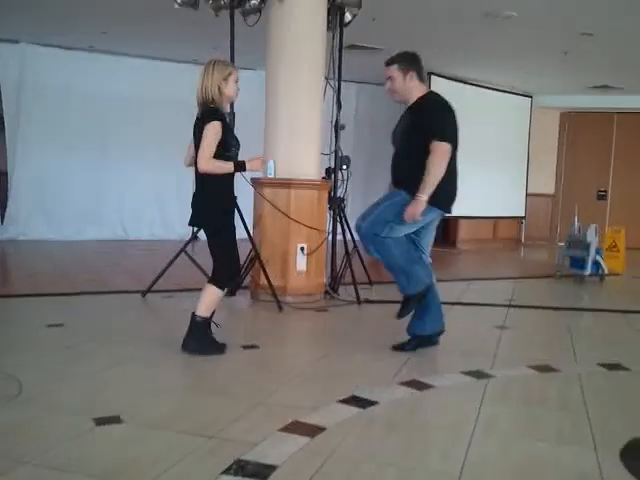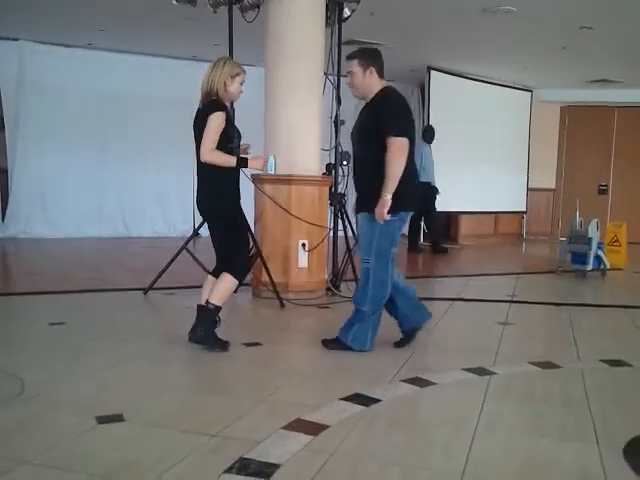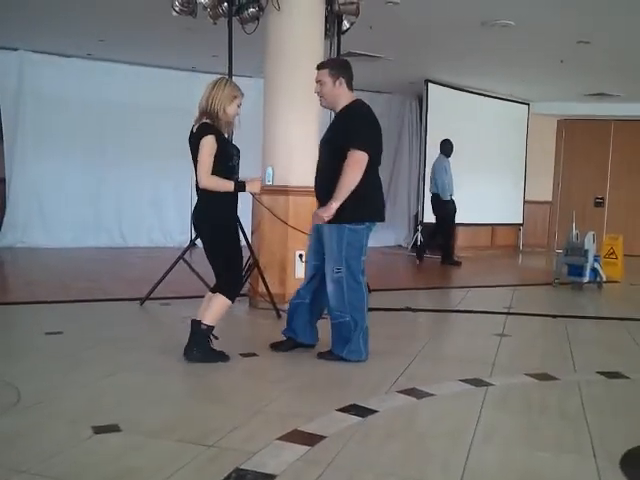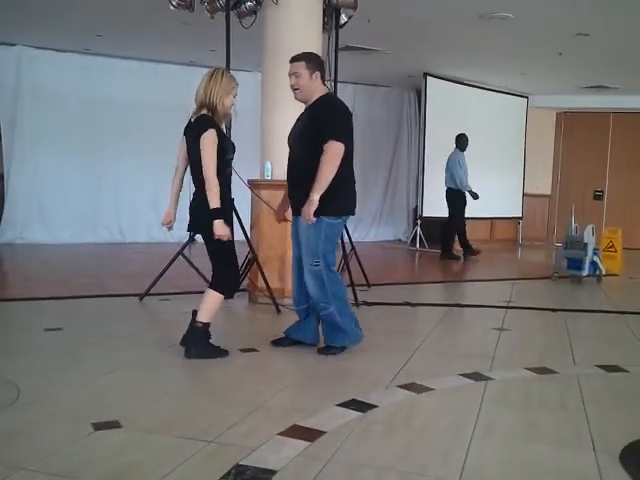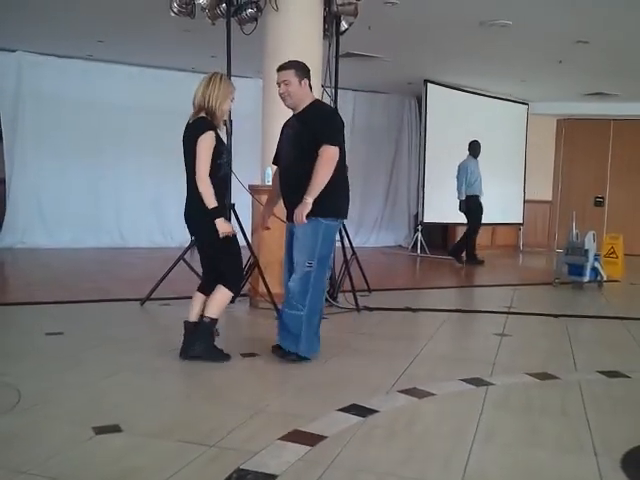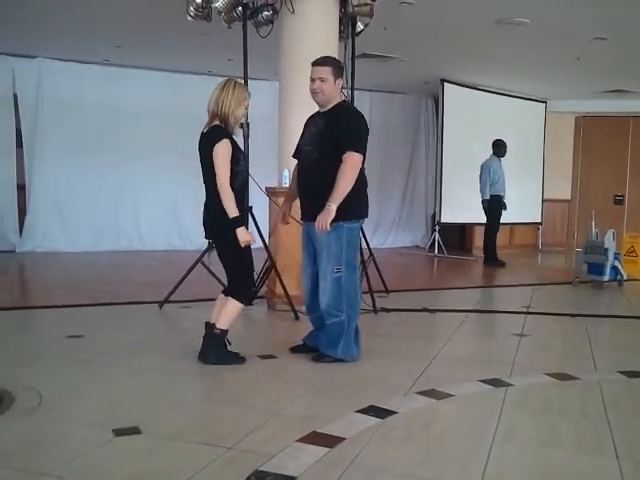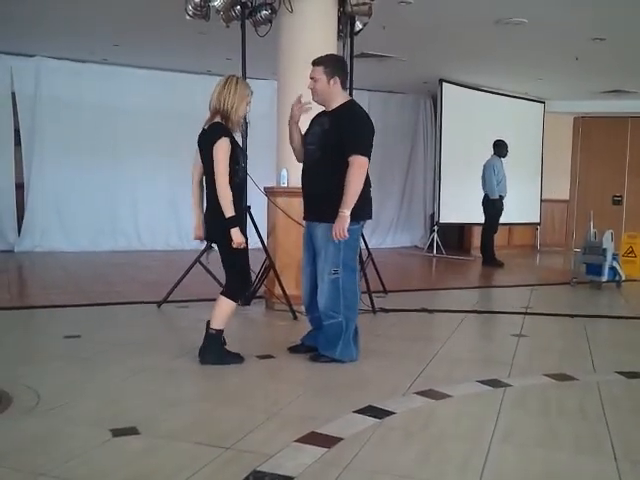
dt=0.4s
person 1, frame 1
left shoulder: (435, 108)
right shoulder: (412, 112)
left elbow: (440, 154)
left wrist: (420, 198)
right wrist: (395, 197)
left hip: (425, 198)
right hip: (412, 195)
left knee: (370, 228)
right knee: (417, 263)
left ankle: (414, 283)
right ankle: (427, 329)
person 1, frame 2
left shoulder: (390, 103)
right shoulder: (373, 106)
left elbow: (398, 150)
left wrist: (386, 196)
right wrist: (363, 199)
left hip: (387, 202)
right hip: (371, 200)
left knee: (373, 267)
right knee: (378, 265)
left ankle: (356, 336)
right ankle: (412, 316)
person 1, frame 3
left shoulder: (358, 116)
right shoulder: (343, 117)
left elbow: (357, 162)
left wrist: (332, 204)
left hip: (350, 214)
right hip: (335, 213)
left knee: (344, 278)
right knee: (316, 274)
left ankle: (351, 347)
right ankle: (300, 333)
person 1, frame 4
left shoulder: (331, 109)
right shoulder: (308, 113)
left elbow: (333, 154)
left wrist: (314, 198)
right wrist: (287, 199)
left hip: (324, 207)
right hip: (306, 207)
left knee: (317, 269)
right knee: (302, 271)
left ankle: (343, 332)
right ankle: (305, 330)
person 1, frame 5
left shoulder: (324, 115)
right shoulder: (289, 125)
left elbow: (329, 157)
right elbow: (281, 170)
left wrist: (308, 199)
right wrist: (269, 205)
left hip: (321, 210)
right hip: (297, 211)
left knee: (306, 274)
right knee: (296, 276)
left ankle: (298, 341)
right ankle: (301, 338)
person 1, frame 6
left shoulder: (350, 118)
right shoulder: (313, 121)
left elbow: (352, 164)
left wrist: (331, 207)
right wrist: (289, 199)
left hip: (340, 215)
right hip: (312, 214)
left knee: (336, 280)
right knee: (314, 280)
left ankle: (342, 346)
right ankle: (320, 337)
person 1, frame 7
left shoulder: (355, 118)
right shoulder: (320, 119)
left elbow: (358, 166)
right elbow: (303, 155)
left wrist: (345, 213)
right wrist: (293, 123)
left hip: (339, 216)
right hip: (315, 214)
left knee: (335, 280)
right knee: (313, 280)
left ankle: (340, 346)
right ankle: (319, 336)
person 2, frame 1
left shoulder: (207, 116)
right shoulder: (214, 118)
left elbow: (190, 160)
right elbow: (204, 164)
left wrist: (233, 163)
right wrist: (243, 165)
left hip: (214, 204)
right hip: (214, 206)
left knee: (227, 268)
right knee: (225, 270)
left ankle: (201, 330)
right ankle: (195, 335)
person 2, frame 2
left shoulder: (205, 110)
right shoulder: (218, 109)
right elbow: (206, 154)
left wrist: (235, 151)
right wrist: (245, 162)
left hip: (214, 197)
right hip: (220, 199)
left knee: (225, 262)
right knee: (240, 261)
left ankle: (203, 324)
right ankle: (204, 325)
person 2, frame 3
left shoulder: (204, 130)
right shoulder: (208, 132)
right elbow: (204, 179)
left wrist: (237, 183)
right wrist: (243, 186)
left hip: (215, 217)
right hip: (216, 219)
left knee: (224, 280)
right knee: (232, 282)
left ankle: (197, 340)
right ankle: (199, 343)
person 2, frame 4
left shoulder: (194, 124)
right shoulder: (210, 126)
left elbow: (180, 169)
right elbow: (210, 175)
left wrist: (172, 207)
right wrist: (218, 216)
left hip: (205, 209)
right hip: (212, 211)
left knee: (226, 273)
right knee: (226, 276)
left ankle: (196, 332)
right ankle: (197, 340)
person 2, frame 5
left shoulder: (194, 125)
right shoulder: (206, 128)
right elbow: (202, 177)
right wrist: (218, 216)
left hip: (198, 213)
right hip: (207, 214)
left knee: (212, 276)
right knee: (233, 275)
left ankle: (191, 339)
right ankle: (203, 337)
person 2, frame 6
left shoulder: (209, 133)
right shoulder: (221, 136)
right elbow: (224, 186)
right wrist: (239, 225)
left hip: (218, 220)
right hip: (226, 222)
left knee: (236, 282)
right knee: (244, 285)
left ankle: (211, 341)
right ankle: (214, 346)
person 2, frame 7
left shoulder: (207, 131)
right shoulder: (222, 134)
left elbow: (197, 179)
right elbow: (222, 184)
left wrist: (201, 219)
right wrist: (233, 225)
left hip: (216, 218)
right hip: (226, 219)
left knee: (238, 280)
right knee: (238, 282)
left ankle: (212, 339)
right ankle: (212, 346)
